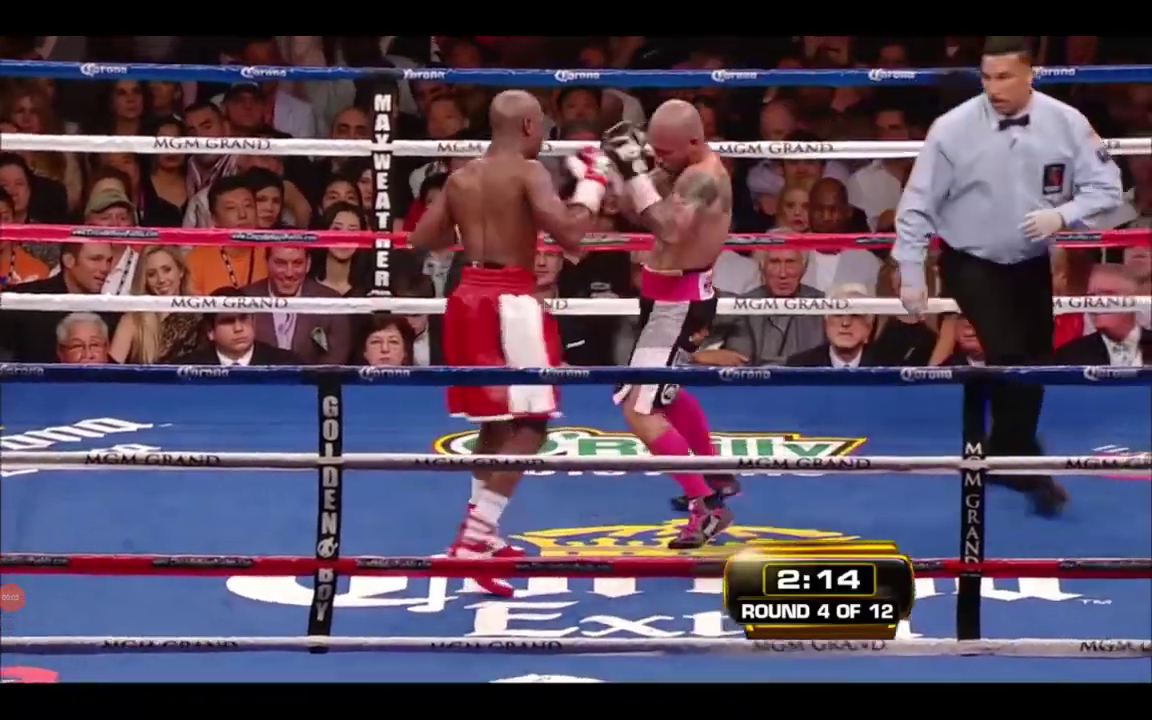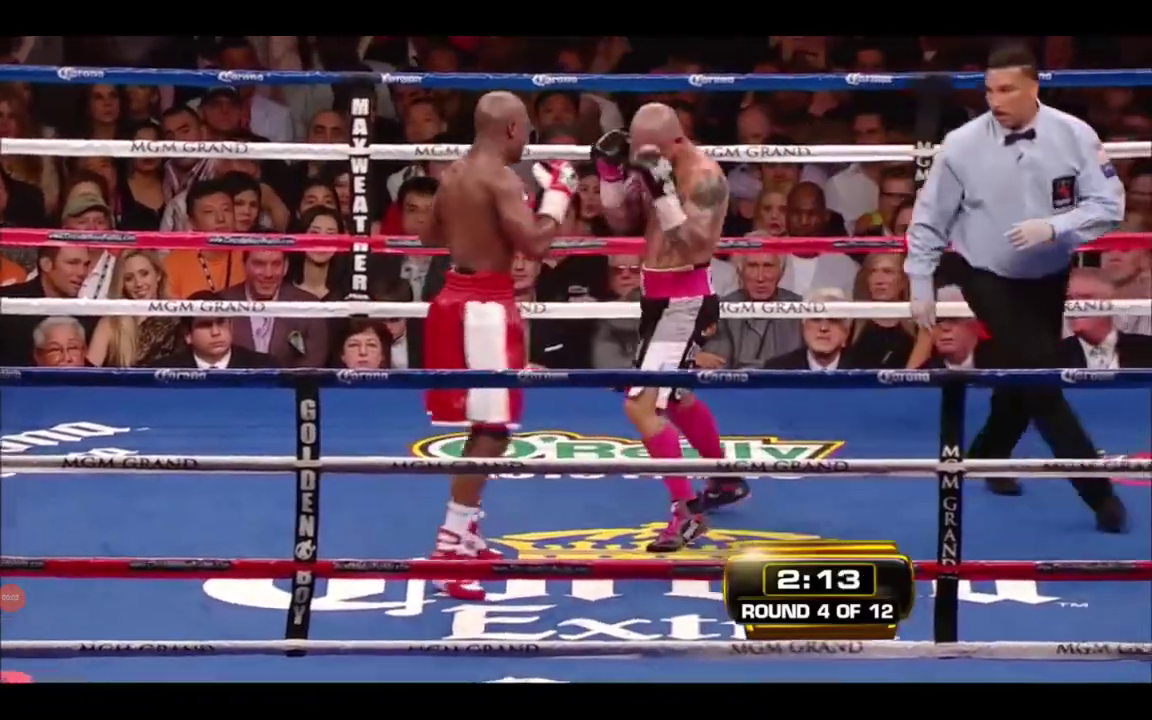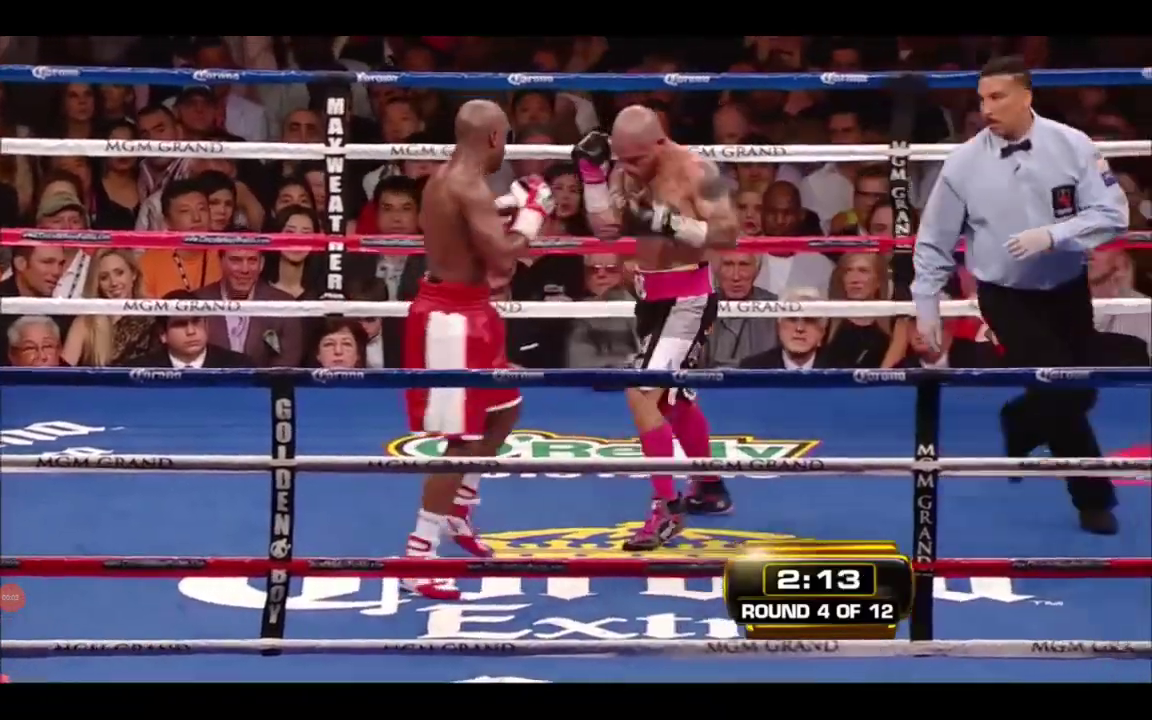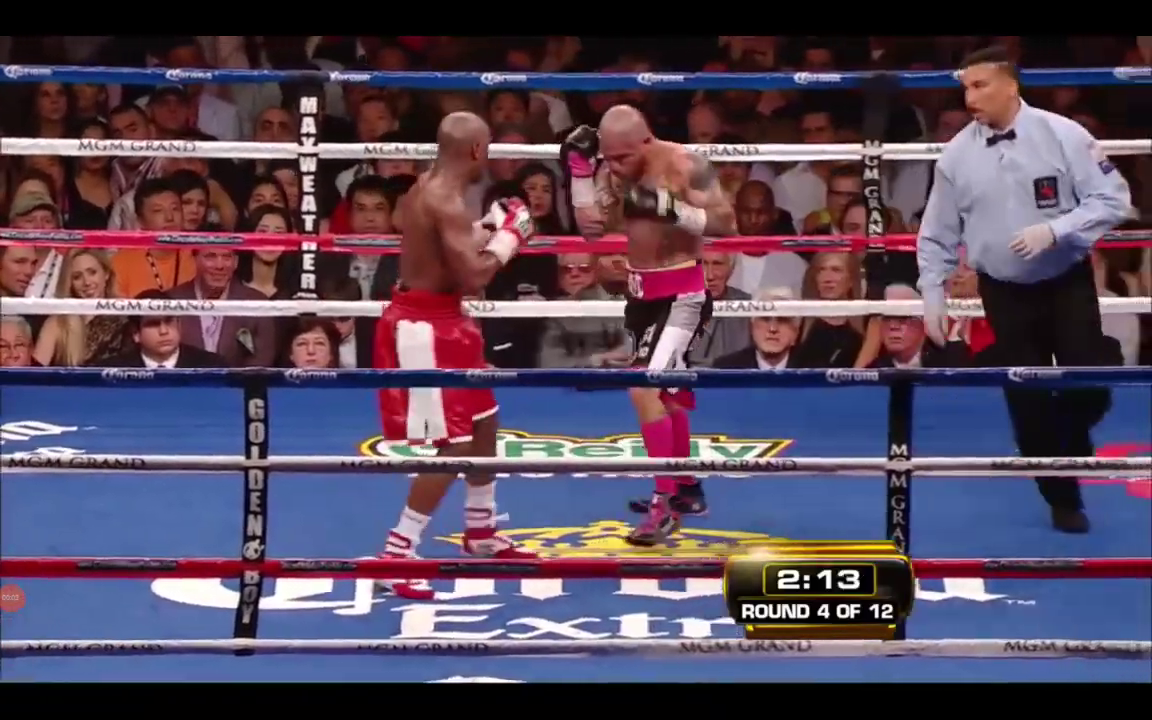
dt=0.1s
person 1, frame 1
left shoulder: (461, 178)
right shoulder: (529, 172)
left elbow: (421, 239)
right elbow: (570, 235)
right wrist: (593, 181)
left hip: (469, 297)
right hip: (510, 301)
left knee: (496, 421)
right knee: (528, 426)
left ankle: (480, 532)
right ankle: (474, 538)
person 1, frame 2
left shoulder: (455, 173)
right shoulder: (499, 177)
left elbow: (429, 236)
right elbow: (534, 245)
right wrist: (559, 192)
left hip: (462, 299)
right hip: (483, 306)
left knee: (490, 424)
right knee: (490, 433)
left ankle: (464, 530)
right ankle: (447, 553)
person 1, frame 3
left shoulder: (444, 177)
right shoulder: (470, 189)
right elbow: (504, 261)
left wrist: (505, 204)
right wrist: (535, 210)
left hip: (445, 309)
right hip: (454, 317)
left knee: (503, 413)
right knee: (465, 441)
left ankle: (457, 516)
right ankle: (417, 556)
person 1, frame 4
left shoulder: (431, 187)
right shoulder: (446, 201)
right elbow: (473, 277)
left wrist: (489, 224)
right wrist: (510, 233)
left hip: (435, 321)
right hip: (422, 326)
left knee: (483, 423)
right knee: (451, 446)
left ankle: (480, 532)
right ankle: (397, 555)
person 2, frame 1
left shoulder: (1067, 123)
right shoulder: (953, 128)
left elbow: (1105, 187)
right elbow: (918, 204)
left wrist: (1063, 215)
right wrist: (911, 273)
left hip: (1032, 264)
right hip: (972, 265)
left knee: (1034, 364)
right knee: (1010, 359)
left ankle: (1004, 461)
right ankle: (1025, 464)
person 2, frame 2
left shoulder: (1075, 136)
right shoulder: (963, 146)
left elbow: (1109, 205)
right elbow: (930, 221)
left wrist: (1053, 227)
right wrist: (921, 285)
left hip: (1050, 278)
right hip: (991, 283)
left knee: (1030, 381)
right knee: (1037, 377)
left ankle: (987, 453)
right ankle: (1096, 489)
person 2, frame 3
left shoulder: (1073, 146)
right shoulder: (963, 163)
left elbow: (1112, 213)
right elbow: (934, 239)
left wrist: (1052, 236)
right wrist: (926, 305)
left hip: (1067, 290)
right hip: (1006, 296)
left knee: (1078, 391)
right knee: (1054, 393)
left ankle: (1018, 424)
right ankle: (1094, 496)
person 2, frame 4
left shoulder: (1063, 136)
right shoulder: (956, 157)
left elbow: (1113, 200)
right elbow: (938, 232)
left wrist: (1052, 232)
right wrist: (933, 294)
left hip: (1067, 280)
right hip: (1004, 289)
right knee: (1028, 394)
left ankle: (1069, 441)
right ankle: (1061, 494)
person 3, frame 1
left shoulder: (702, 177)
right shoulder: (694, 167)
left elbow: (670, 228)
right elbow: (657, 208)
left wrist: (635, 172)
right wrist: (636, 167)
left hip: (676, 303)
right hip: (680, 296)
left knee: (640, 412)
right knee: (665, 392)
left ankle: (709, 506)
right ankle: (717, 475)
person 3, frame 2
left shoulder: (704, 174)
right shoulder: (651, 165)
left elbow: (704, 236)
right elbow: (623, 222)
left wrist: (663, 190)
right wrist: (612, 172)
left hip: (685, 300)
right hip: (659, 295)
left knee: (641, 404)
right knee: (677, 396)
left ankle: (685, 513)
right ankle: (726, 480)
person 3, frame 3
left shoulder: (698, 171)
right shoulder: (628, 172)
left elbow: (727, 232)
right elbow: (607, 229)
left wrist: (670, 224)
right wrist: (594, 174)
left hip: (686, 299)
right hip: (653, 295)
left knee: (644, 397)
right knee: (675, 398)
left ankle: (665, 510)
right ankle: (709, 489)
person 3, frame 4
left shoulder: (687, 164)
right shoulder: (616, 168)
left elbow: (725, 221)
right elbow: (592, 226)
left wrist: (668, 207)
right wrist: (581, 170)
left hip: (683, 294)
right hip: (642, 292)
left knee: (647, 392)
right knee: (658, 394)
left ankle: (667, 507)
right ankle: (683, 489)
